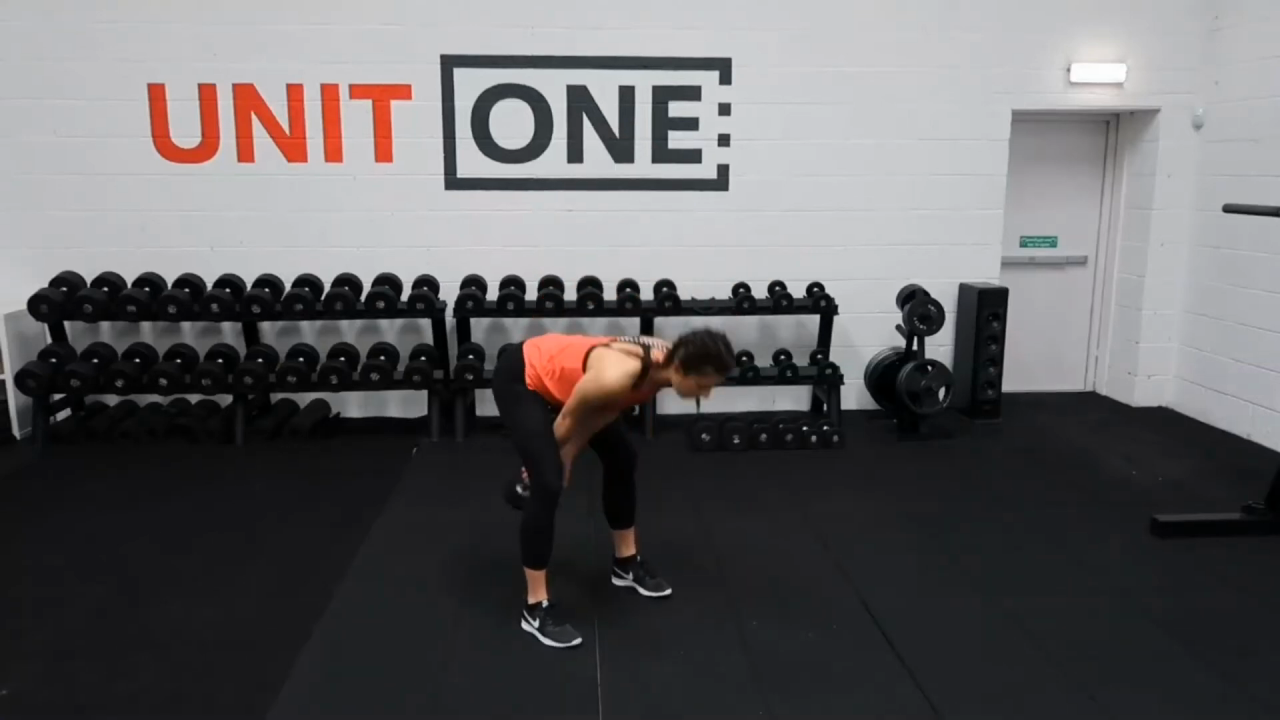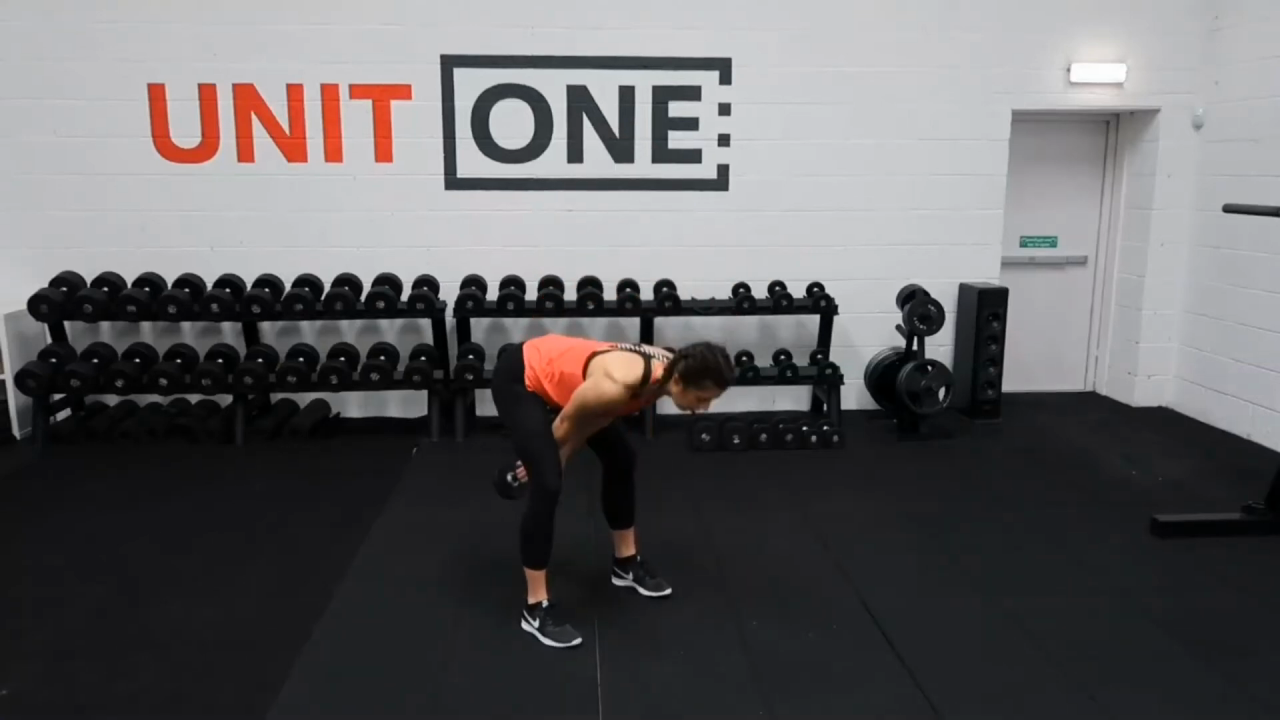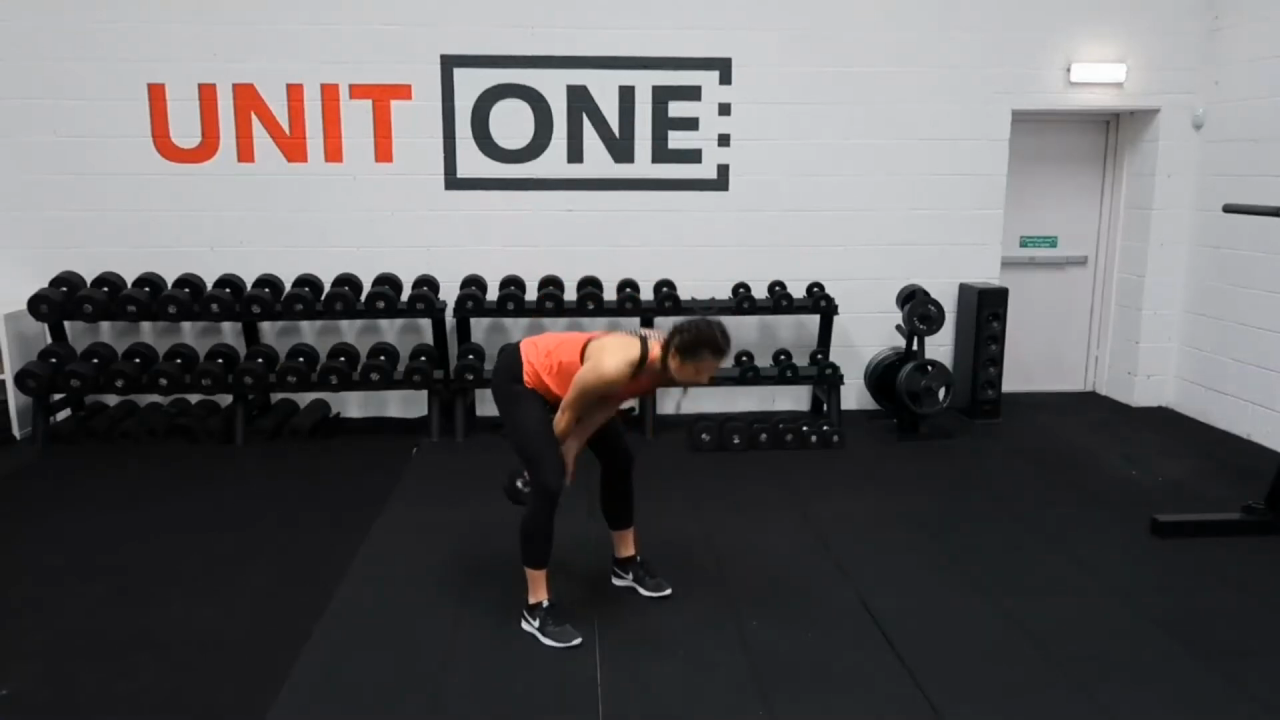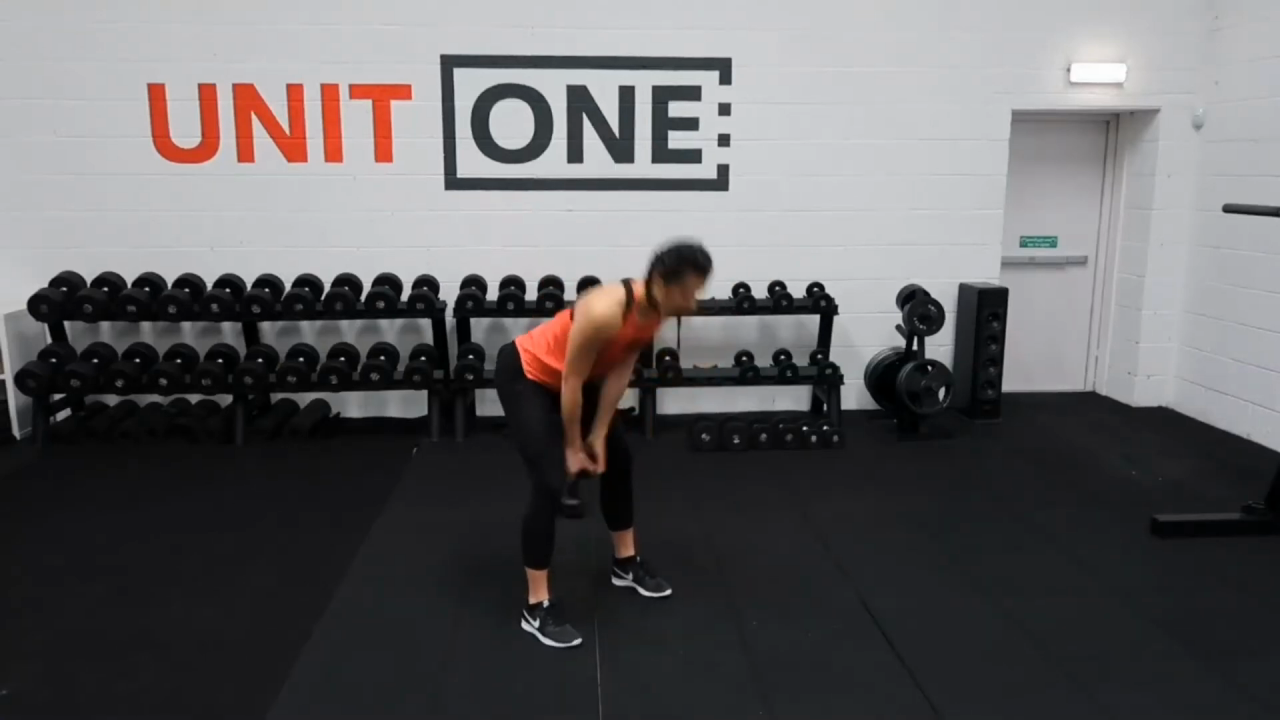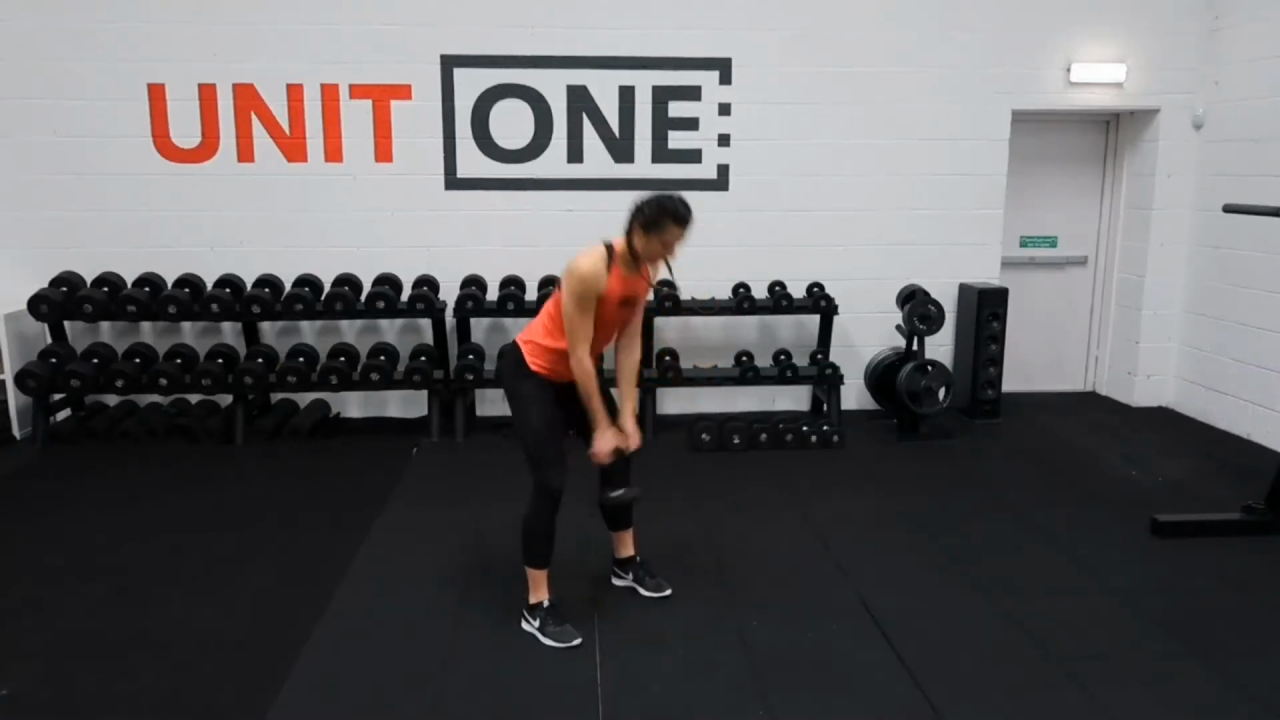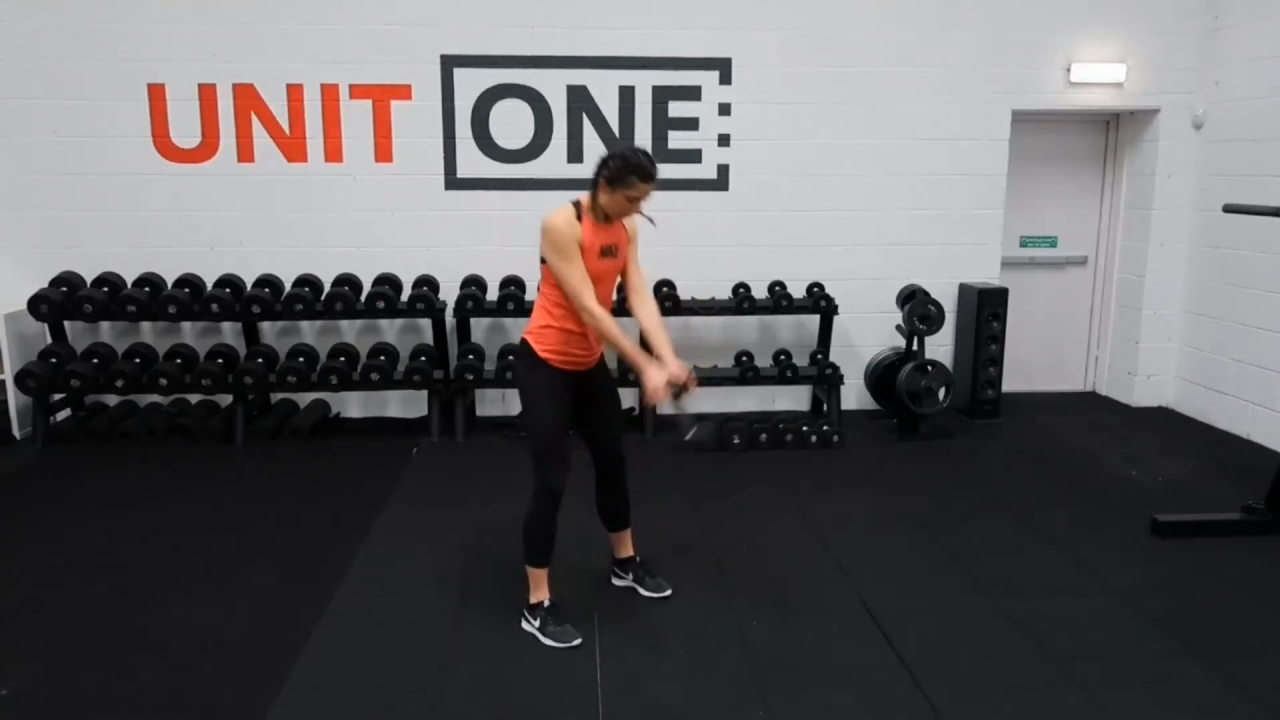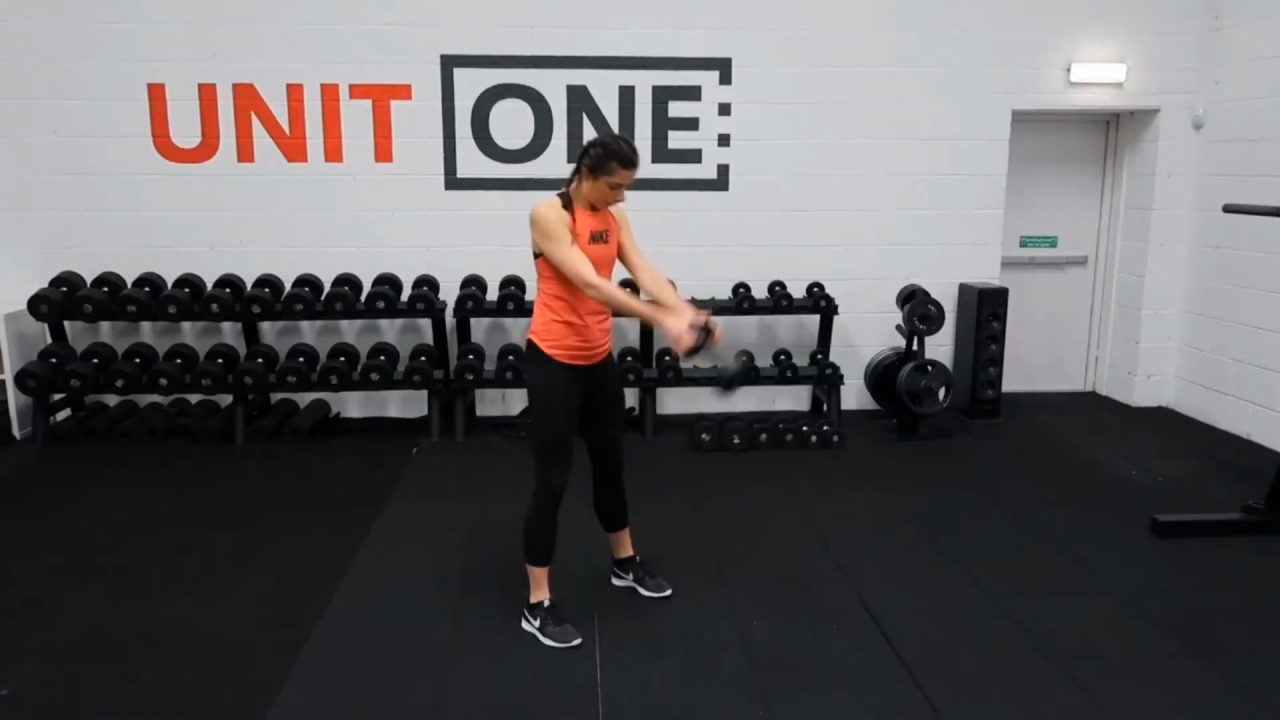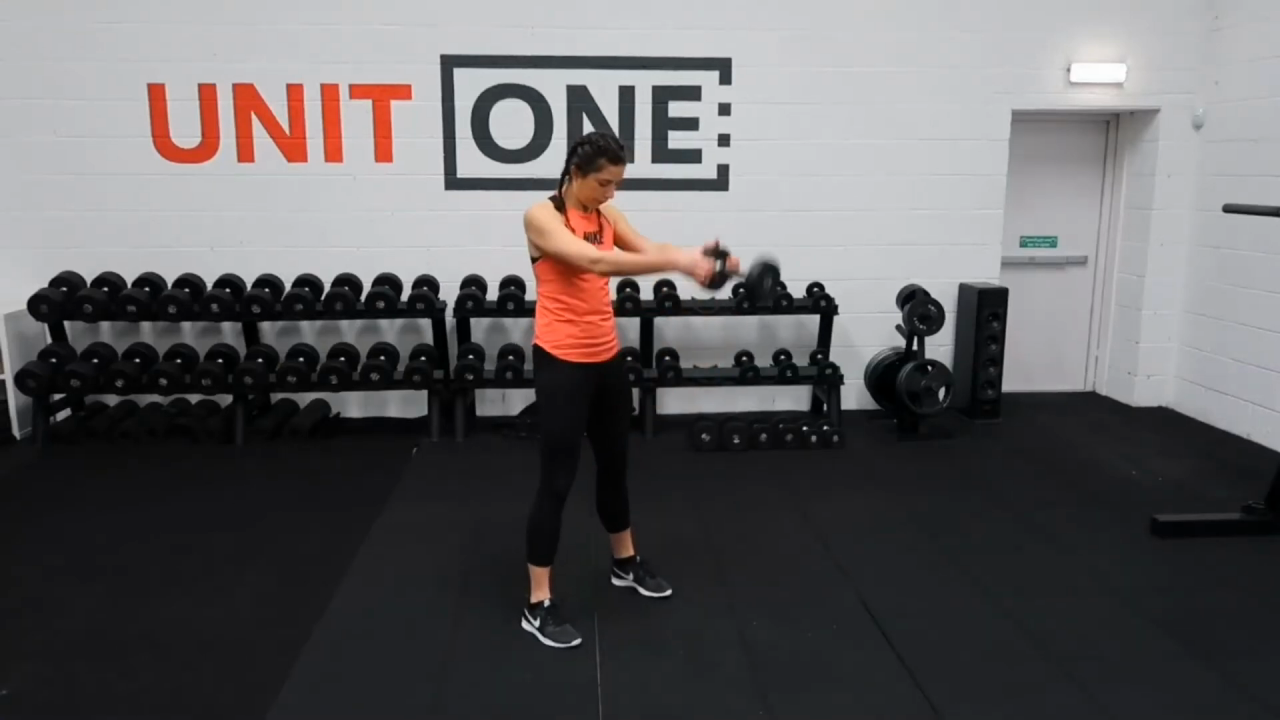
dt=0.1s
person 1, frame 1
left shoulder: (663, 362)
right shoulder: (617, 376)
left elbow: (599, 415)
right elbow: (568, 420)
left wrist: (565, 460)
right wrist: (547, 464)
left hip: (559, 374)
right hip: (520, 376)
left knee: (622, 457)
right knee: (548, 484)
left ankle: (626, 561)
right ankle: (536, 607)
person 1, frame 2
left shoulder: (662, 370)
right shoulder: (616, 384)
left elbow: (597, 418)
right elbow: (566, 424)
left wrist: (558, 458)
right wrist: (544, 460)
left hip: (558, 375)
right hip: (520, 377)
left knee: (621, 457)
right knee: (546, 484)
left ankle: (626, 560)
right ankle: (536, 606)
person 1, frame 3
left shoulder: (663, 358)
right shoulder: (615, 367)
left elbow: (604, 409)
right elbow: (565, 416)
left wrist: (565, 456)
right wrist: (551, 460)
right hip: (522, 376)
left knee: (619, 459)
right knee: (549, 485)
left ankle: (627, 562)
right ankle: (537, 607)
person 1, frame 4
left shoulder: (653, 310)
right shoulder: (605, 310)
left elbow: (619, 373)
right elbow: (571, 384)
left wrist: (597, 434)
right wrist: (571, 446)
left hip: (565, 379)
right hip: (525, 374)
left knee: (617, 461)
right knee: (552, 483)
left ankle: (626, 563)
right ankle: (537, 606)
person 1, frame 5
left shoulder: (643, 269)
right shoulder: (590, 267)
left elbow: (629, 345)
right elbow: (579, 355)
left wrist: (627, 418)
right wrist: (600, 428)
left hip: (581, 373)
right hip: (534, 369)
left knee: (618, 460)
right knee: (551, 483)
left ankle: (626, 563)
right ankle: (536, 605)
person 1, frame 6
left shoulder: (625, 228)
right shoulder: (561, 224)
left elbow: (640, 297)
right elbow: (589, 309)
left wrist: (668, 359)
right wrist: (645, 368)
left hip: (589, 363)
right hip: (543, 364)
left knee: (611, 464)
right knee: (552, 481)
left ankle: (626, 564)
right ankle: (537, 606)
person 1, frame 7
left shoulder: (613, 217)
right shoulder: (548, 215)
left elbow: (645, 273)
right elbow: (590, 283)
left wrist: (684, 312)
right wrist: (661, 321)
left hip: (599, 360)
right hip: (552, 363)
left knee: (610, 465)
right knee: (552, 480)
left ankle: (625, 562)
right ankle: (537, 605)
person 1, frame 8
left shoulder: (606, 214)
right shoulder: (541, 217)
left elbow: (647, 250)
right elbow: (594, 261)
left wrist: (696, 259)
right wrist: (679, 261)
left hip: (608, 360)
right hip: (562, 363)
left knee: (614, 467)
right knee: (557, 481)
left ankle: (625, 562)
right ankle: (538, 605)
